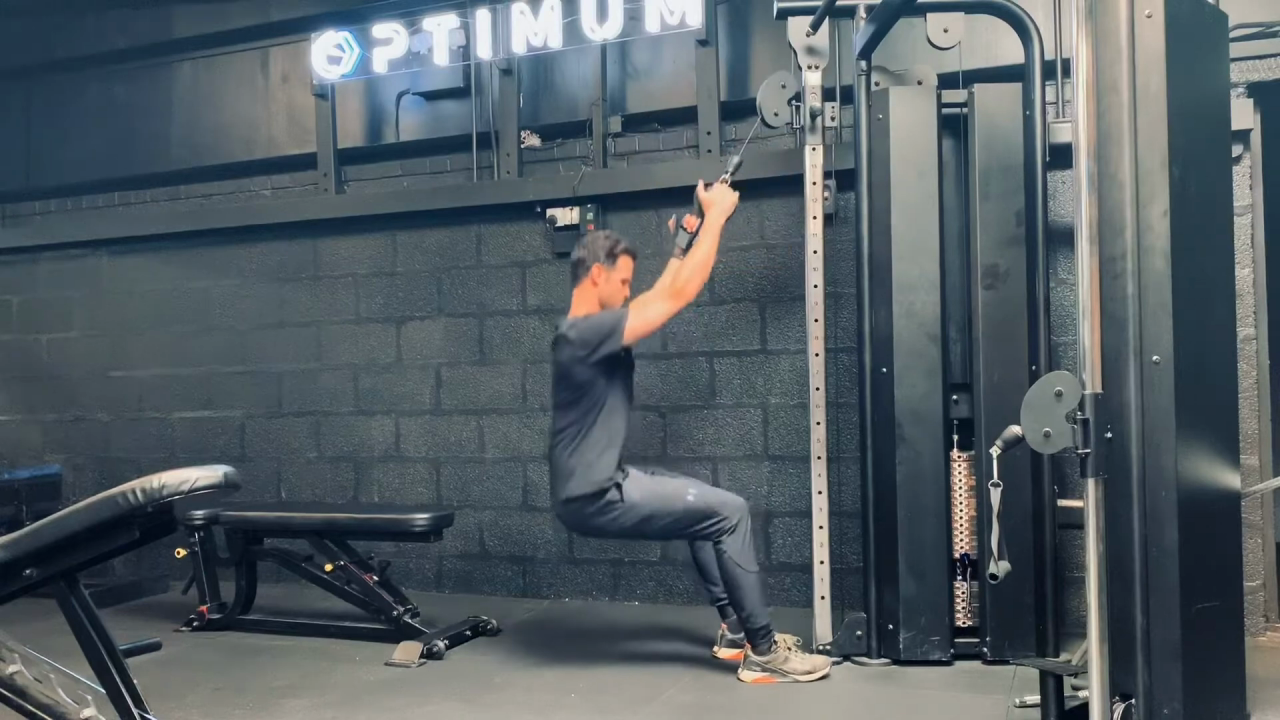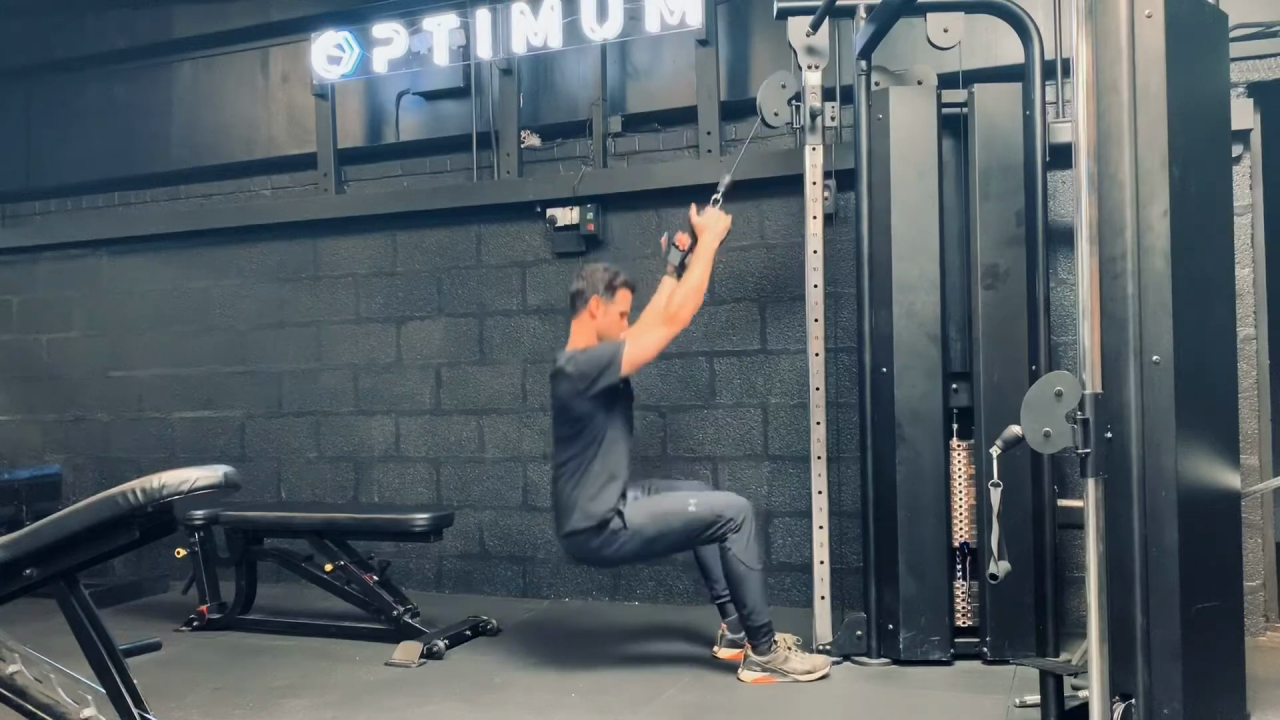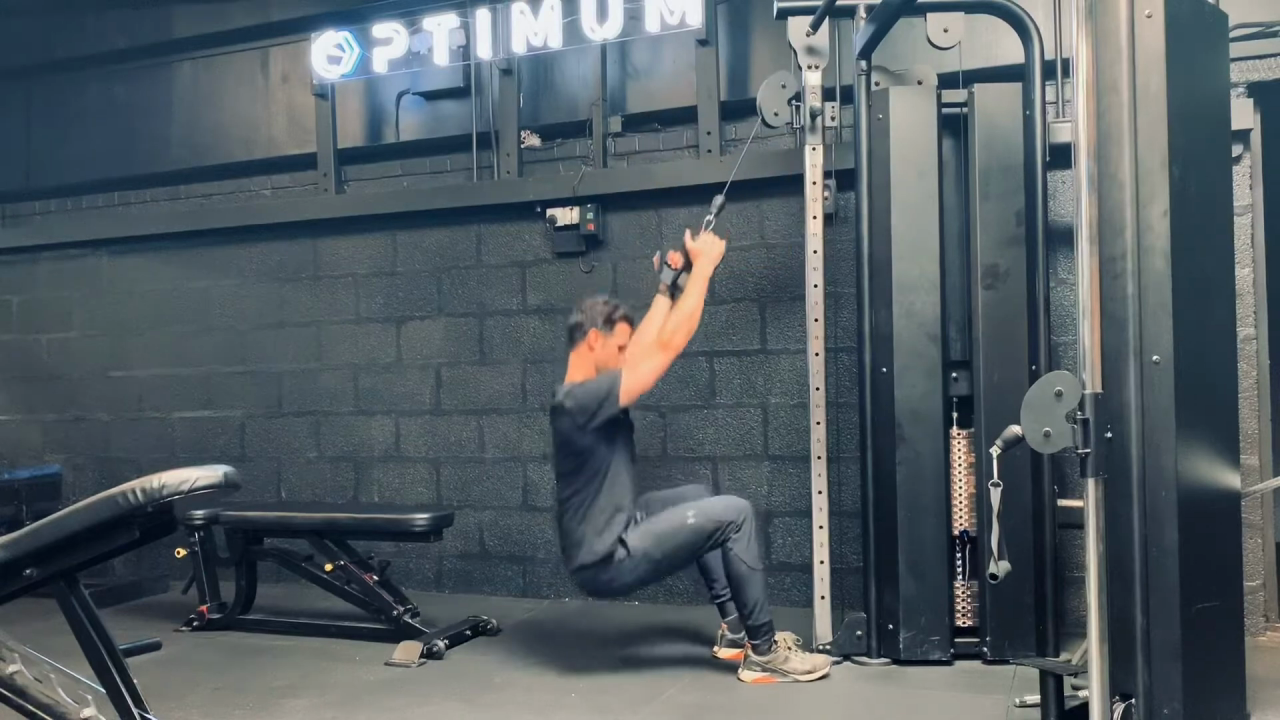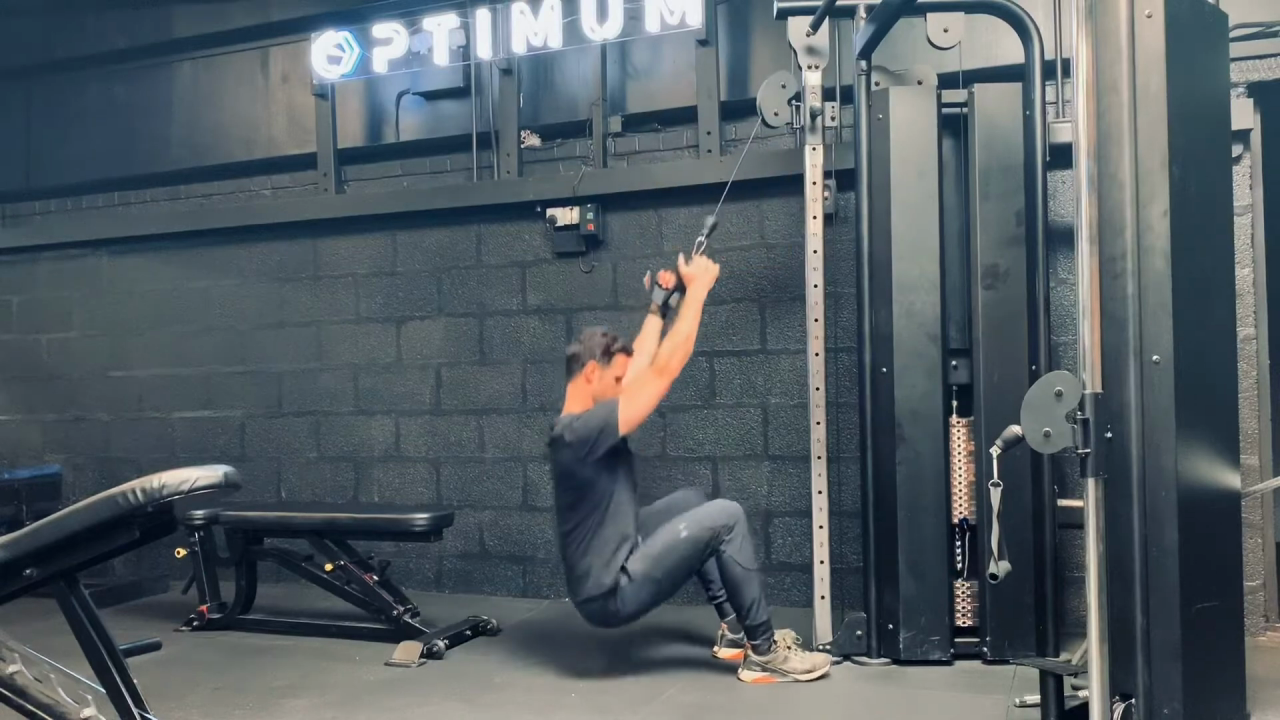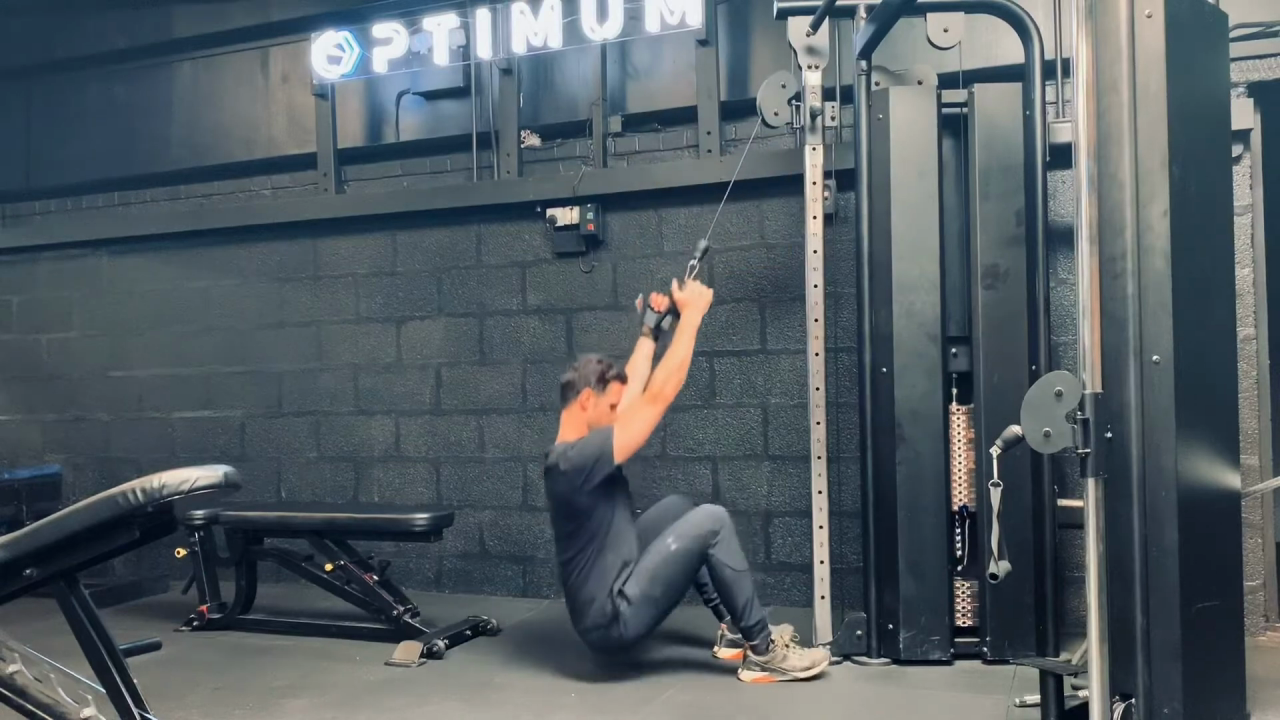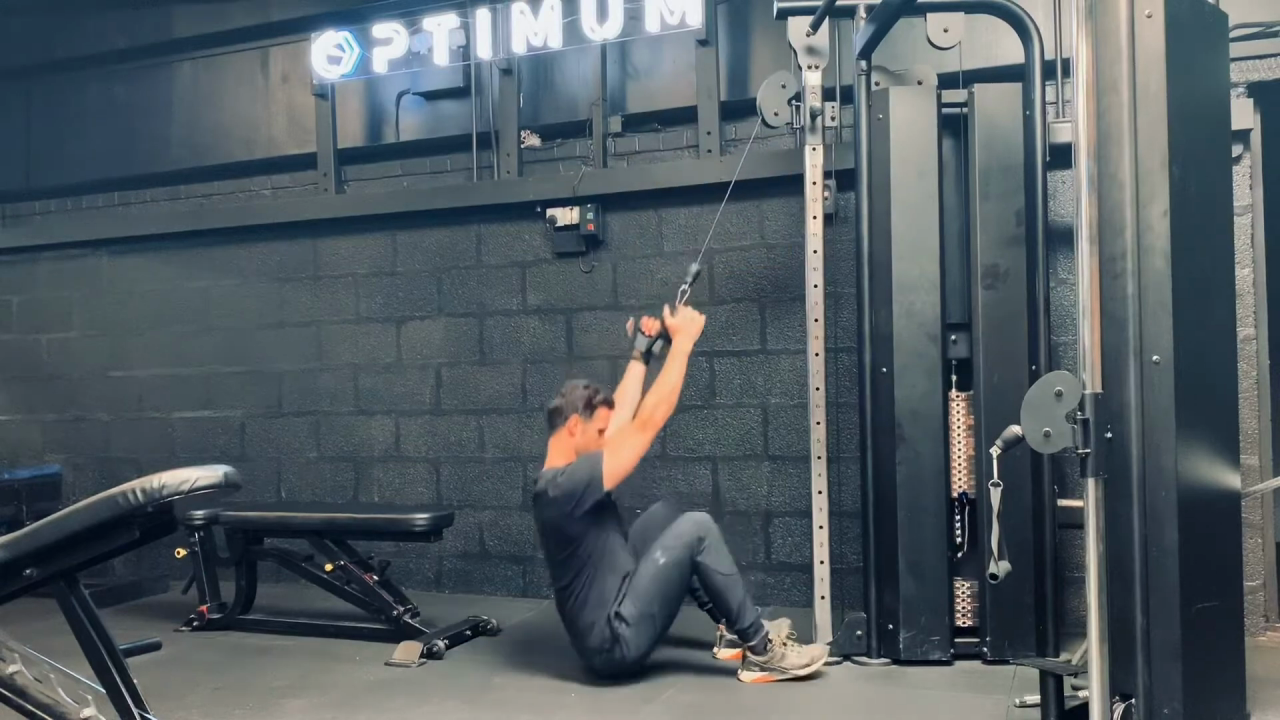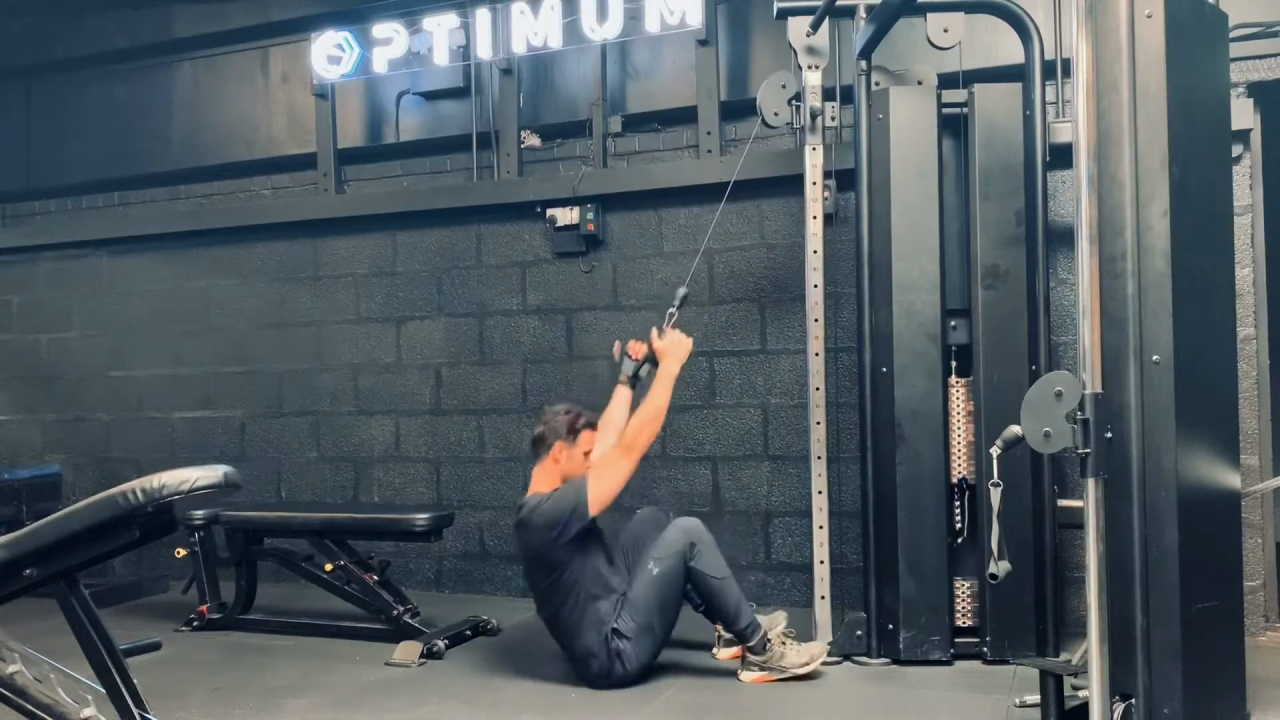
dt=0.1s
person 1, frame 1
left shoulder: (592, 329)
right shoulder: (585, 333)
left elbow: (662, 298)
right elbow: (678, 296)
left wrist: (683, 245)
right wrist: (716, 217)
left hip: (600, 481)
right hip: (594, 493)
left knee: (702, 508)
right knee: (728, 512)
left ankle: (736, 630)
right ankle: (764, 651)
person 1, frame 2
left shoulder: (585, 362)
right shoulder: (582, 369)
left elbow: (649, 324)
right elbow: (671, 321)
left wrist: (675, 265)
right wrist: (708, 241)
left hip: (607, 509)
right hip: (598, 528)
left knee: (702, 500)
right knee: (734, 511)
left ankle: (736, 629)
right ankle: (765, 651)
person 1, frame 3
left shoulder: (587, 390)
right shoulder: (581, 401)
left elbow: (649, 346)
right elbow: (668, 347)
left wrist: (668, 285)
right wrist: (703, 266)
left hip: (613, 530)
right hip: (607, 557)
left knee: (701, 504)
right knee: (735, 514)
left ankle: (735, 629)
right ankle: (764, 651)
person 1, frame 4
left shoulder: (581, 423)
right shoulder: (581, 434)
left elbow: (639, 367)
right elbow: (661, 372)
left wrist: (658, 307)
right wrist: (697, 289)
left hip: (615, 559)
right hip: (608, 592)
left knee: (693, 505)
right knee: (726, 516)
left ankle: (736, 629)
right ankle: (764, 652)
person 1, frame 5
left shoulder: (577, 447)
right shoulder: (577, 461)
left elbow: (633, 390)
right elbow: (657, 398)
left wrist: (651, 329)
right wrist: (691, 315)
left hip: (611, 590)
right hip: (612, 616)
left knee: (679, 511)
right knee: (712, 521)
left ankle: (734, 629)
right ankle: (762, 652)
person 1, frame 6
left shoulder: (561, 476)
right shoulder: (563, 489)
left elbow: (621, 418)
right elbow: (646, 425)
left wrist: (641, 353)
right wrist: (683, 340)
left hip: (611, 617)
right hip: (615, 641)
left knee: (666, 518)
right knee: (696, 527)
left ankle: (732, 630)
right ankle: (761, 650)
person 1, frame 7
left shoulder: (548, 500)
right shoulder: (549, 513)
left elbow: (609, 441)
right elbow: (631, 448)
left wrist: (628, 377)
right wrist: (670, 364)
left hip: (603, 630)
right hip: (615, 655)
left knee: (651, 521)
right knee: (687, 532)
left ankle: (733, 628)
right ankle: (760, 651)
